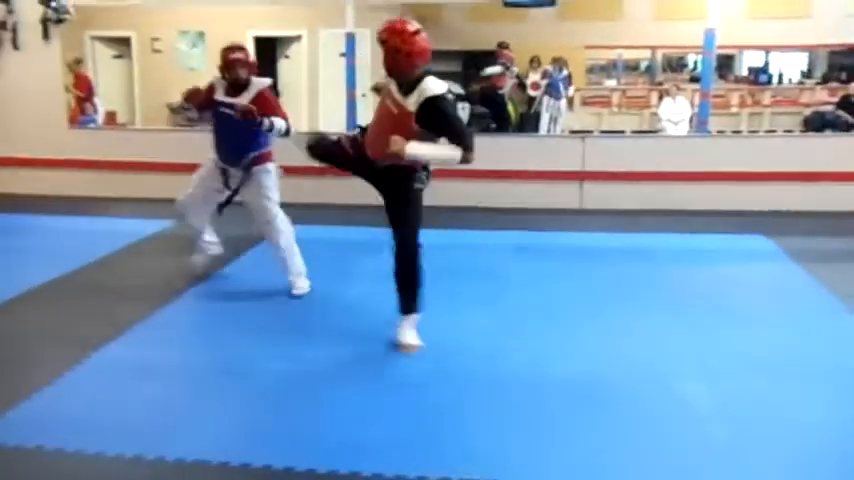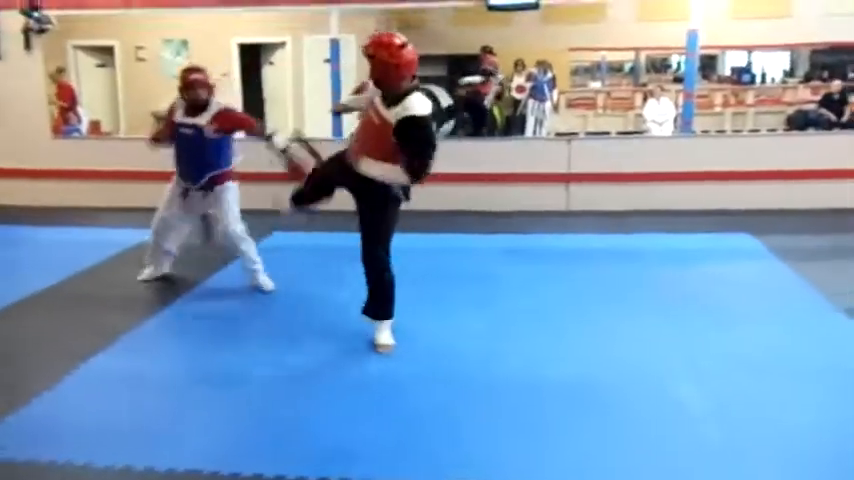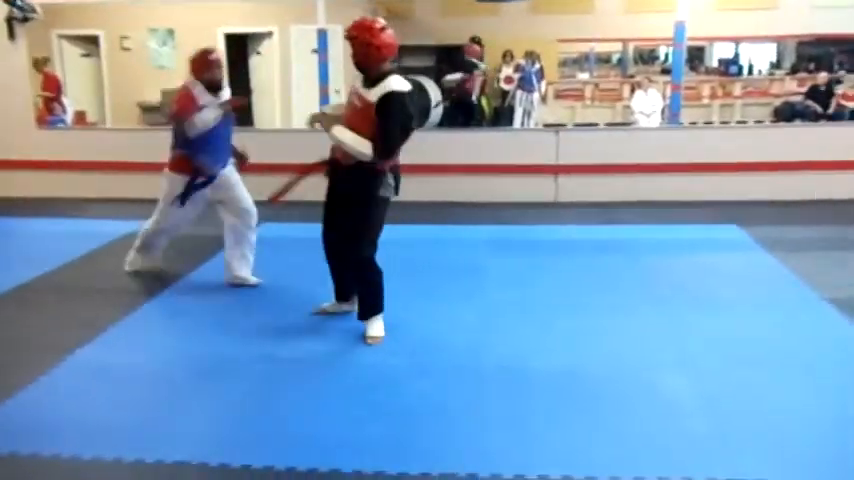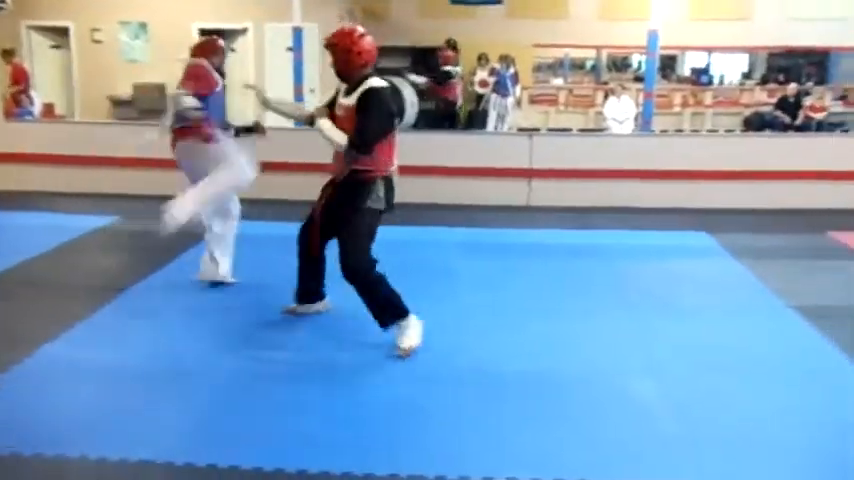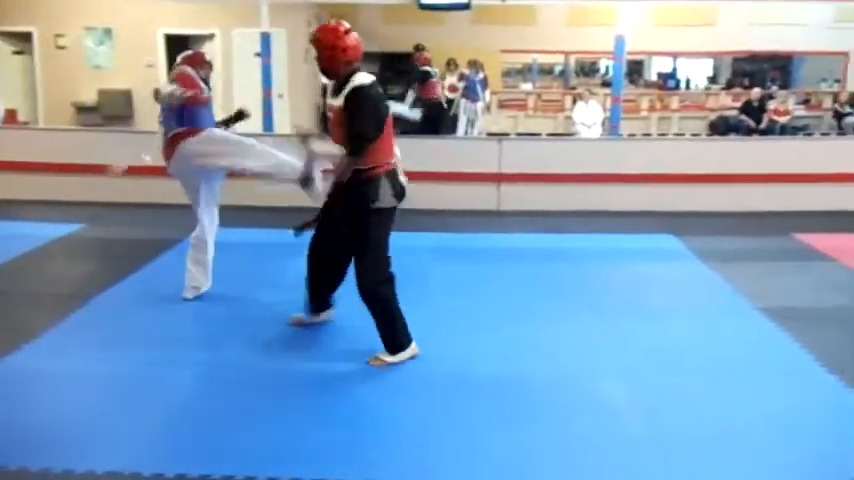
dt=0.2s
person 1, frame 1
left shoulder: (434, 99)
right shoulder: (398, 78)
left elbow: (464, 151)
left wrist: (410, 150)
right wrist: (382, 89)
left hip: (403, 175)
right hip: (367, 152)
left knee: (407, 247)
right knee: (319, 148)
left ankle: (408, 321)
person 1, frame 2
left shoulder: (416, 116)
right shoulder: (384, 88)
left elbow: (415, 174)
left wrist: (365, 166)
right wrist: (348, 104)
left hip: (381, 187)
right hip: (350, 163)
left knee: (375, 255)
right knee: (319, 178)
left ankle: (382, 324)
right ankle: (297, 198)
person 1, frame 3
left shoulder: (396, 97)
right shoulder: (368, 78)
left elbow: (380, 155)
left wrist: (334, 129)
right wrist: (331, 117)
left hip: (372, 181)
right hip: (344, 169)
left knee: (359, 252)
right knee: (333, 240)
left ankle: (373, 317)
right ankle: (345, 299)
person 1, frame 4
left shoulder: (377, 96)
right shoulder: (349, 90)
left elbow: (356, 148)
right elbow: (319, 115)
left wrist: (322, 123)
right wrist: (270, 103)
left hip: (368, 190)
right hip: (344, 184)
left knee: (355, 263)
right knee: (310, 238)
left ankle: (405, 322)
right ankle: (312, 299)
person 1, frame 5
left shoulder: (365, 94)
right shoulder: (336, 89)
left elbow: (355, 151)
left hip: (374, 189)
right hip: (349, 185)
left knee: (372, 275)
right knee: (323, 249)
left ankle: (400, 345)
right ankle: (319, 308)
person 2, frame 1
left shoulder: (261, 93)
right shoulder: (215, 89)
left elbow: (285, 127)
right elbow: (197, 108)
left wrist: (258, 120)
right wrist: (192, 100)
left hip: (257, 167)
right hip: (223, 165)
left knee: (272, 219)
right knee: (189, 204)
left ankle: (298, 276)
right ankle: (208, 245)
person 2, frame 2
left shoulder: (223, 115)
right shoulder: (175, 111)
left elbow: (257, 127)
right elbow: (163, 136)
right wrist: (160, 135)
left hip: (218, 185)
right hip: (185, 184)
left knee: (232, 229)
right knee: (162, 226)
left ankle: (258, 275)
right ankle: (158, 266)
person 2, frame 3
left shoulder: (223, 97)
right shoulder: (187, 95)
right elbow: (191, 127)
left wrist: (234, 151)
right wrist: (221, 108)
left hip: (220, 171)
right hip: (185, 173)
left knee: (245, 213)
right knee: (164, 223)
left ankle: (240, 272)
right ankle: (142, 259)
person 2, frame 4
left shoulder: (211, 81)
right shoulder: (199, 69)
left elbow: (219, 125)
right elbow: (183, 97)
left wrist: (247, 130)
right wrist: (199, 123)
right hip: (193, 142)
left knee: (227, 211)
right knee: (243, 171)
left ankle: (216, 270)
right ankle: (183, 208)
person 2, frame 5
left shoulder: (196, 94)
right shoulder: (184, 76)
right elbow: (160, 93)
left wrist: (230, 120)
right wrist: (184, 95)
left hip: (180, 159)
right hip: (192, 146)
left knee: (206, 221)
right knee: (255, 154)
left ankle: (195, 286)
right ankle: (306, 174)
